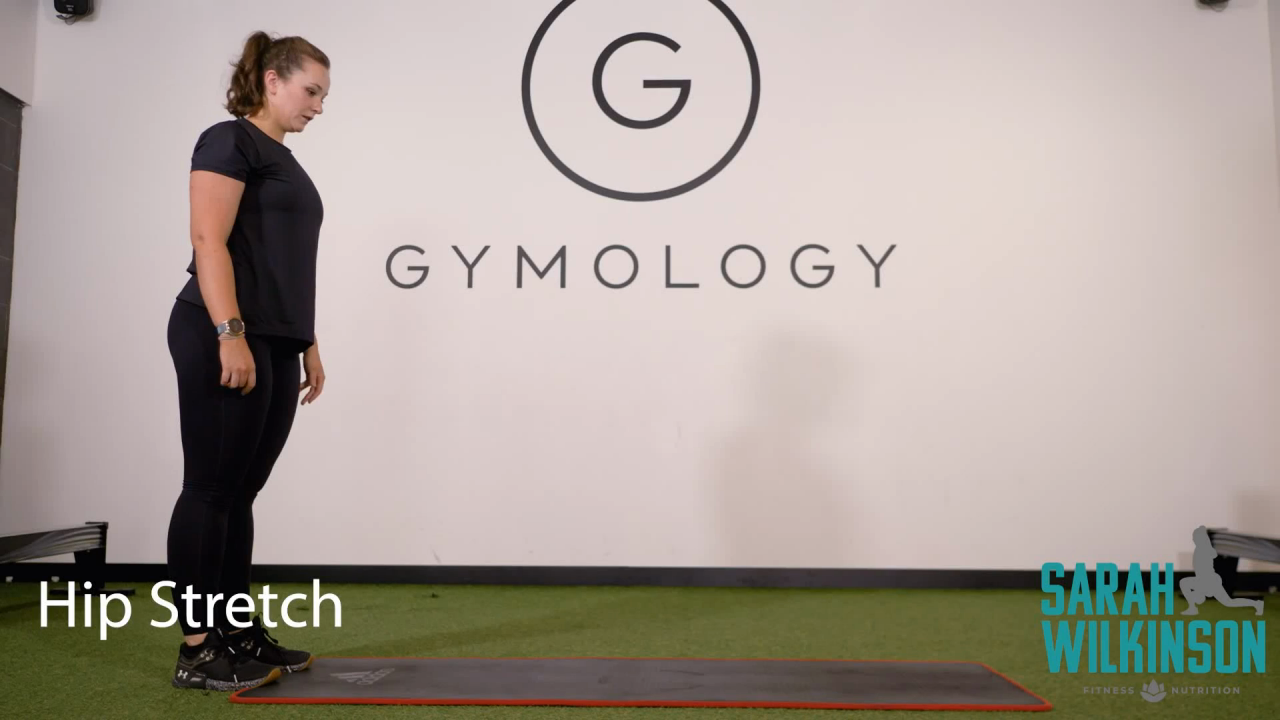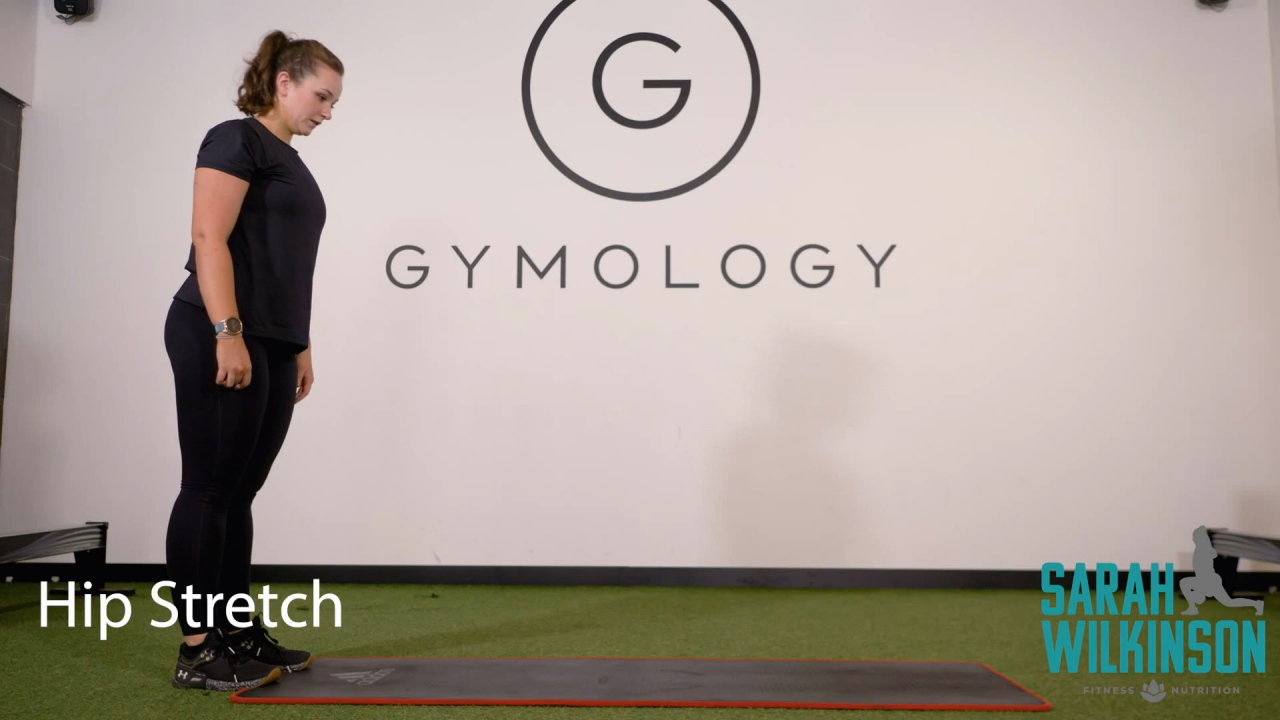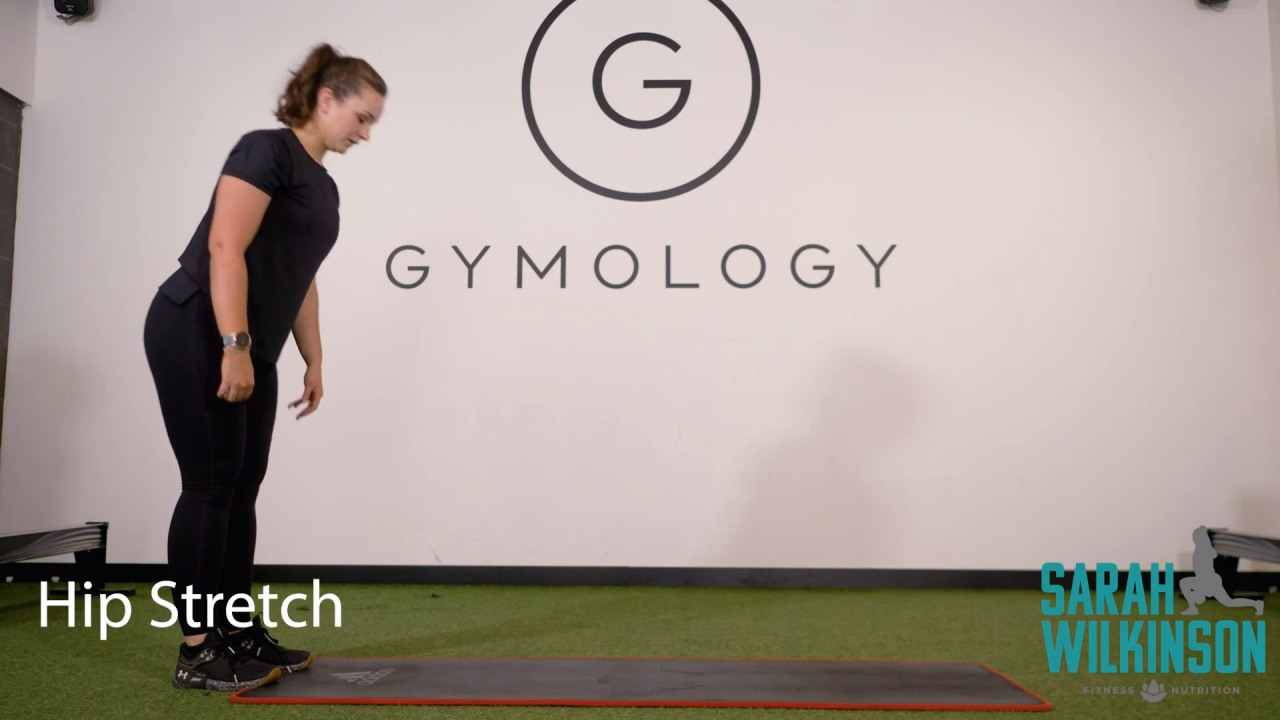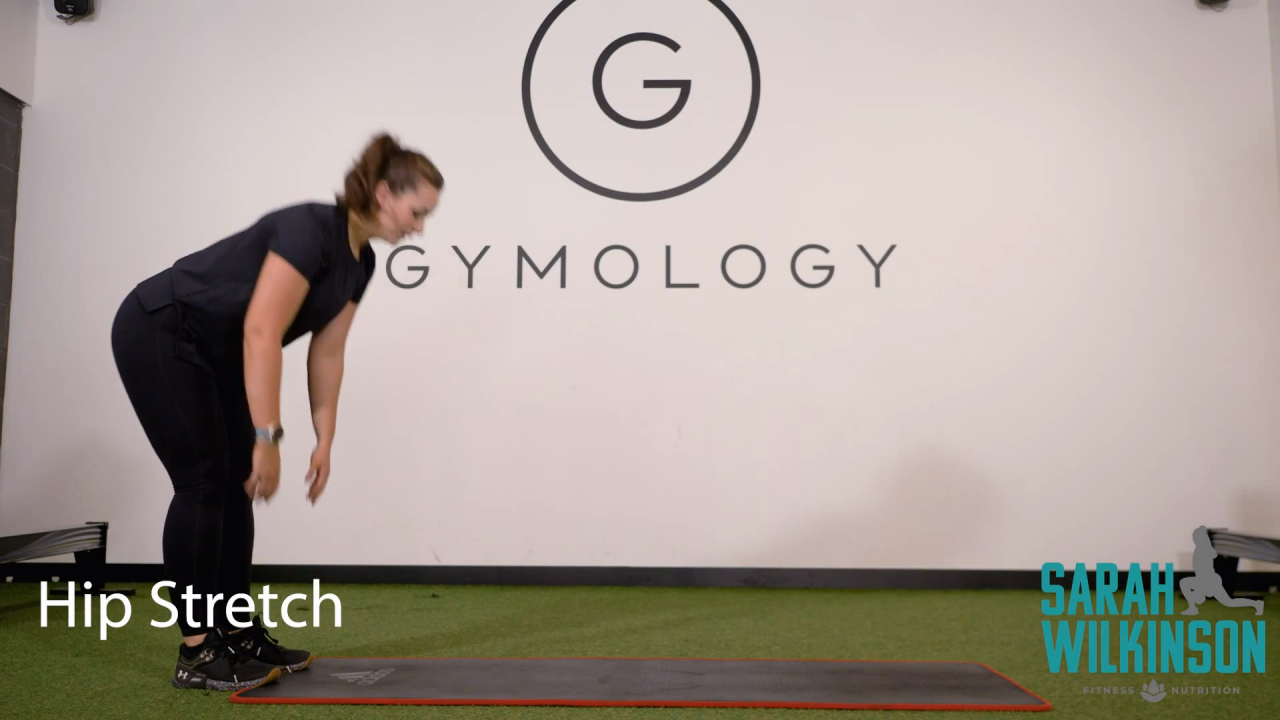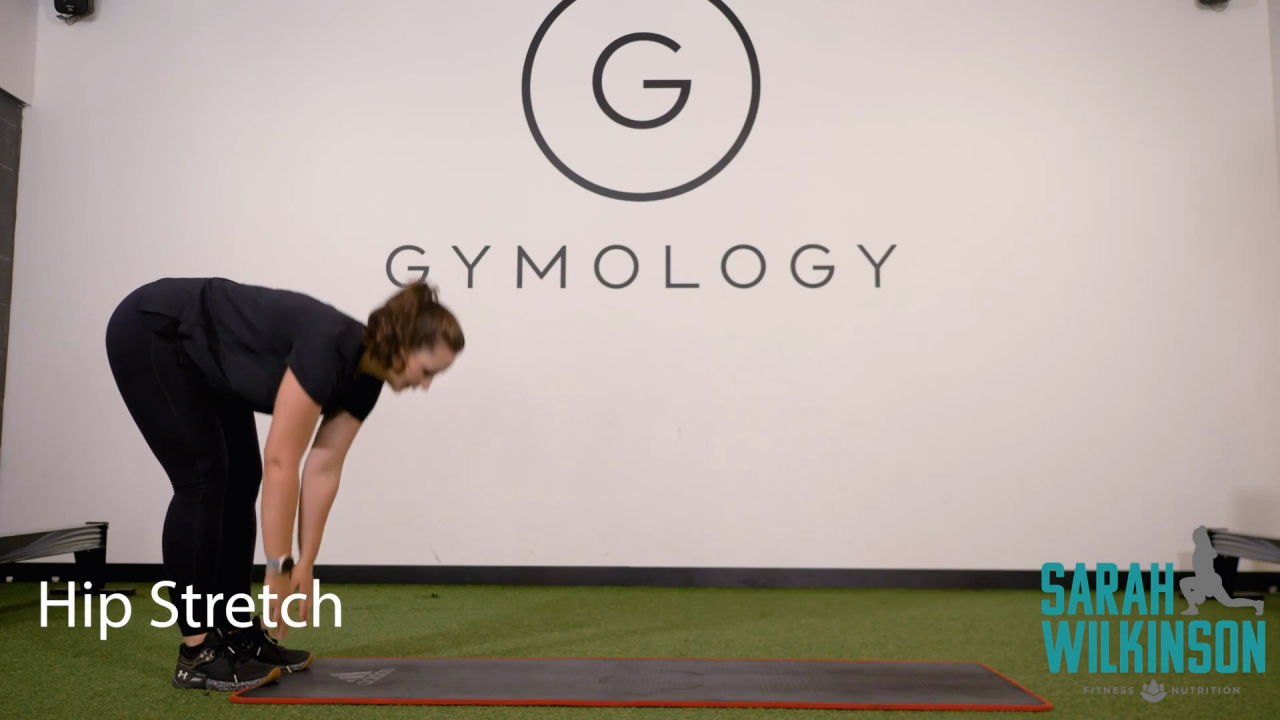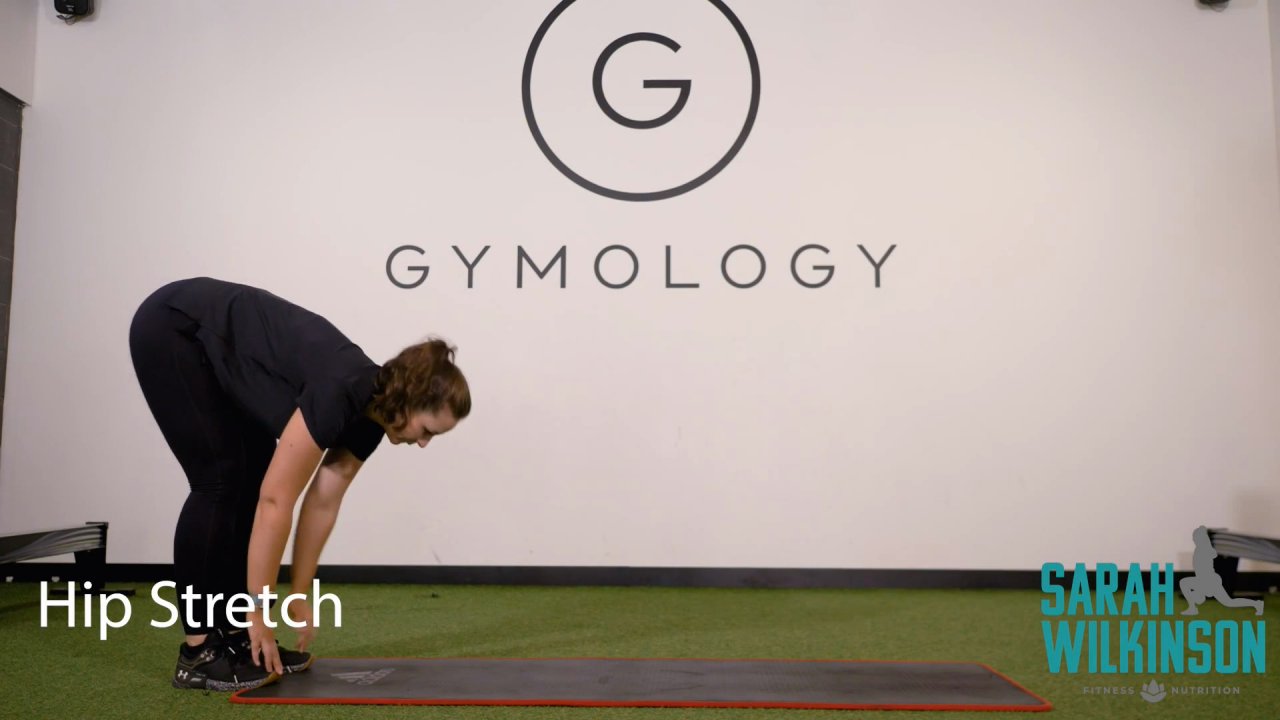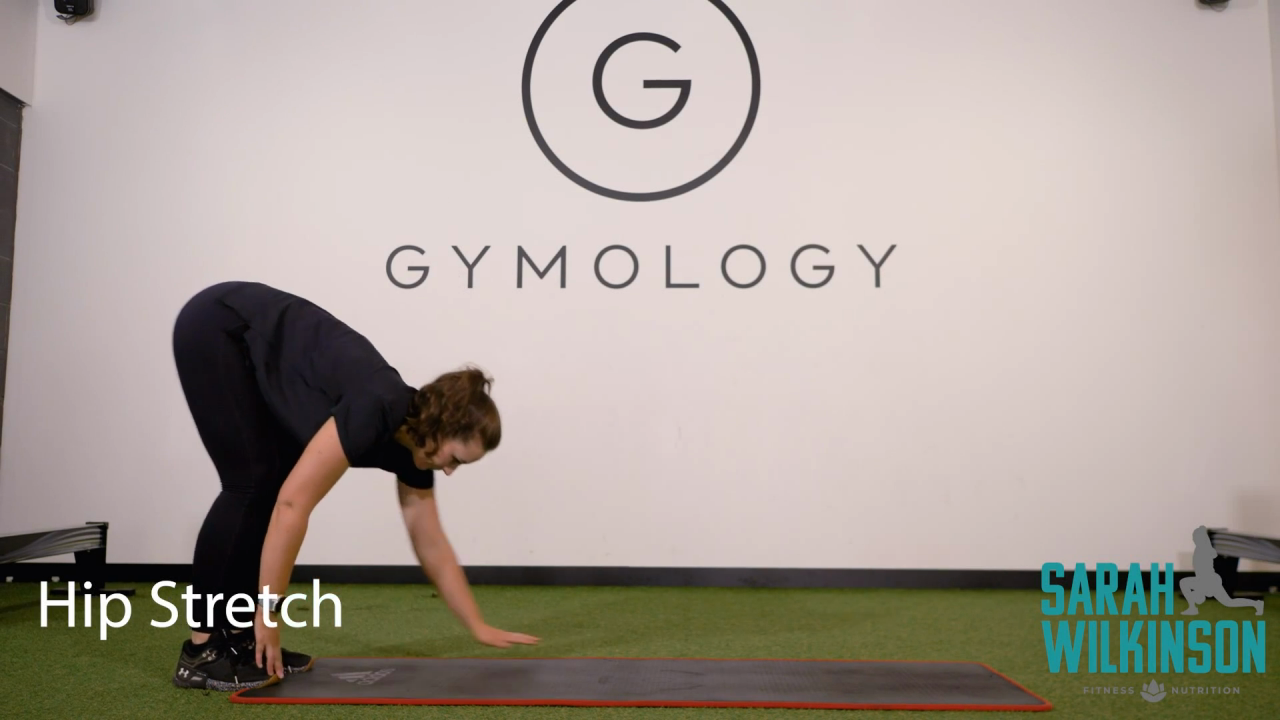
dt=0.3s
person 1, frame 1
left shoulder: (282, 160)
right shoulder: (229, 142)
right elbow: (209, 243)
left wrist: (307, 346)
right wrist: (230, 334)
left hip: (275, 346)
right hip: (227, 340)
left knee: (241, 491)
right knee: (212, 488)
left ankle: (235, 633)
right ankle: (196, 650)
person 1, frame 2
left shoulder: (288, 162)
right shoulder: (236, 140)
right elbow: (210, 240)
left wrist: (302, 347)
right wrist: (228, 332)
left hip: (268, 346)
right hip: (218, 340)
left knee: (239, 492)
right knee: (210, 488)
left ankle: (235, 632)
right ankle: (196, 649)
person 1, frame 3
left shoulder: (321, 183)
right shoulder: (265, 151)
left elbow: (301, 280)
right elbow: (224, 250)
left wrist: (314, 360)
right wrist: (234, 346)
left hip: (250, 346)
right hip: (194, 332)
left knee: (241, 488)
right knee: (210, 484)
left ankle: (236, 634)
right ankle: (197, 649)
person 1, frame 4
left shoulder: (359, 260)
right shoulder: (312, 229)
left elbow: (327, 355)
right elbow: (259, 334)
left wrist: (324, 442)
right wrist: (267, 441)
left hip: (210, 351)
right hip: (157, 332)
left knee: (235, 485)
right knee: (201, 480)
left ankle: (235, 633)
right ankle: (197, 651)
person 1, frame 5
left shoulder: (365, 376)
right shoulder: (329, 349)
left elbow: (324, 467)
right elbow: (280, 461)
left wrist: (304, 567)
right wrist: (278, 569)
right hip: (149, 334)
left knee: (241, 479)
right knee: (205, 475)
left ankle: (235, 633)
right ankle: (197, 650)
person 1, frame 6
left shoulder: (371, 418)
right shoulder: (340, 394)
left elbow: (322, 505)
right elbow: (275, 502)
left wrist: (299, 598)
right wrist: (259, 610)
left hip: (216, 351)
right hip: (171, 327)
left knee: (253, 479)
right knee: (220, 480)
left ankle: (235, 634)
right ankle: (198, 648)
person 1, frame 7
left shoulder: (412, 436)
right shoulder: (375, 411)
left elbow: (431, 543)
right elbow: (291, 505)
left wrist: (480, 628)
right wrist: (267, 612)
left hip: (256, 354)
right hip: (219, 327)
left knee: (279, 485)
right knee: (253, 484)
left ankle: (240, 636)
right ankle: (201, 649)
